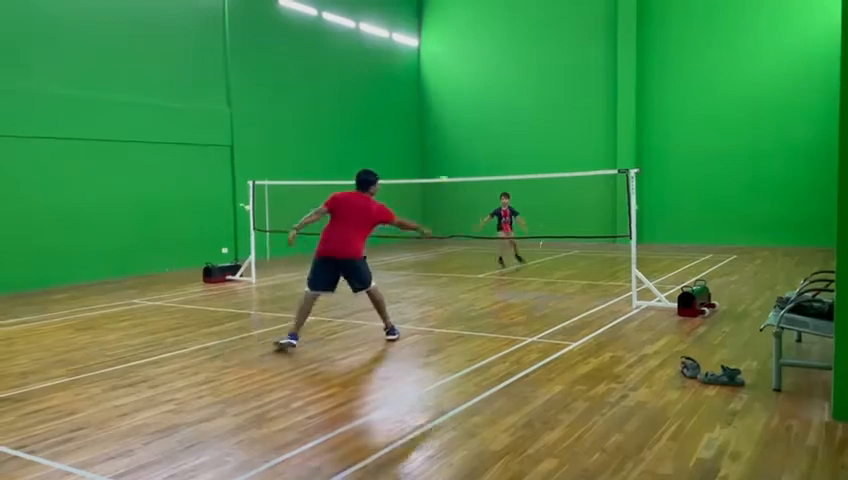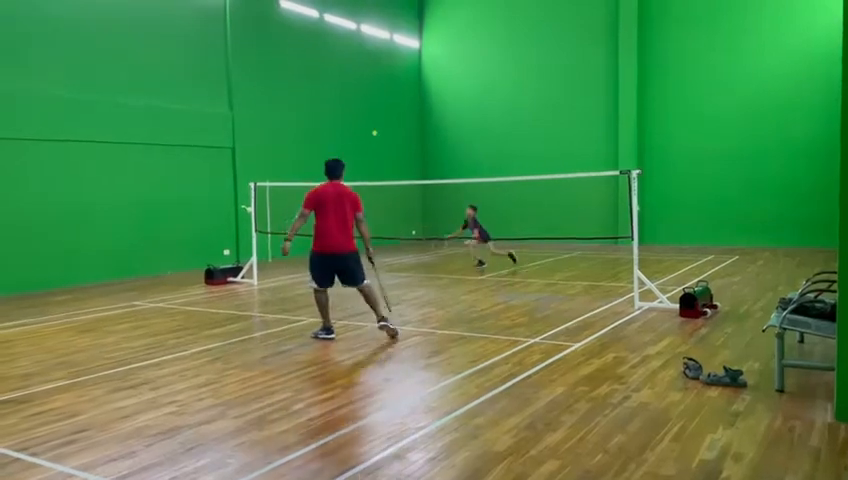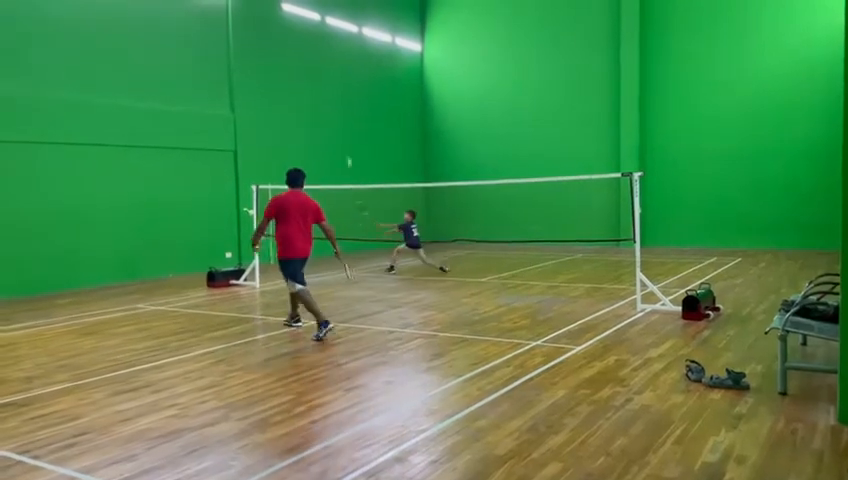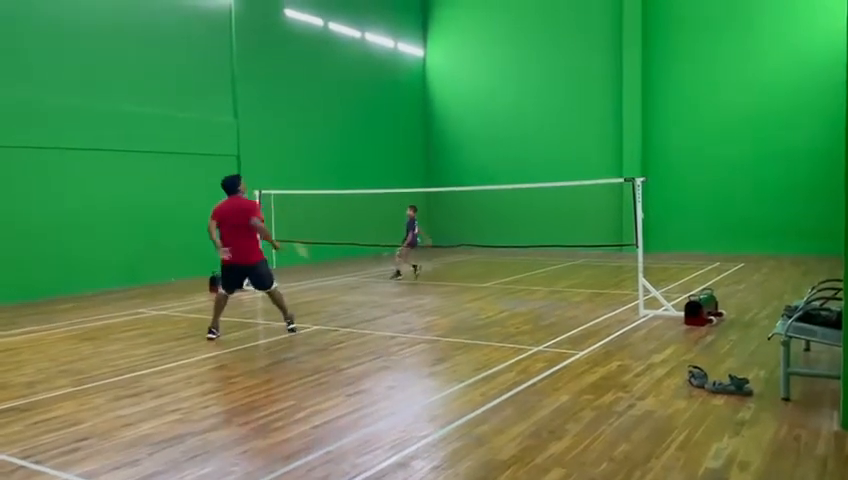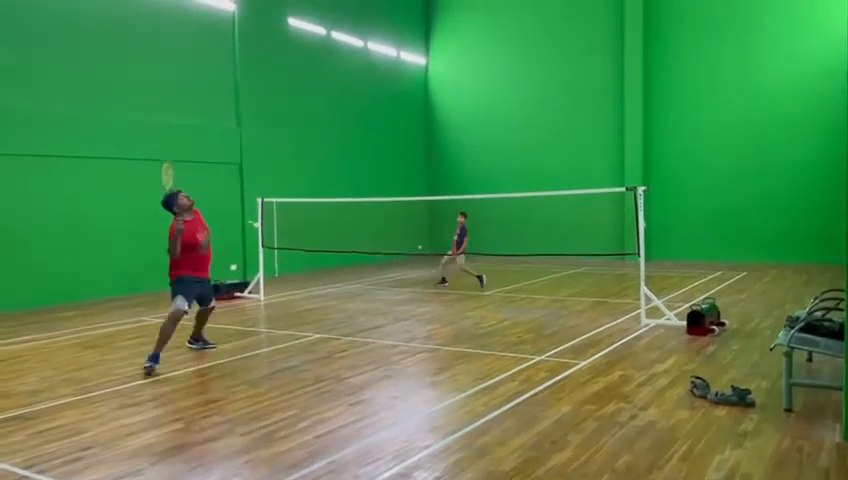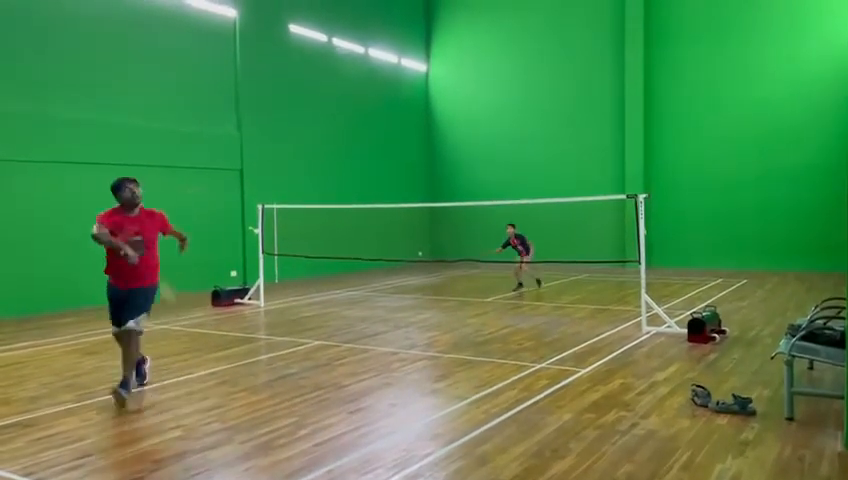
dt=0.5s
person 1, frame 1
left shoulder: (338, 197)
right shoulder: (377, 209)
left elbow: (317, 213)
right elbow: (400, 223)
left wrist: (296, 228)
right wrist: (420, 229)
left hip: (325, 253)
right hip: (352, 256)
left knee: (311, 294)
right knee: (371, 290)
left ankle: (293, 335)
right ankle: (390, 328)
person 1, frame 2
left shoulder: (316, 193)
right shoulder: (352, 195)
left elbow: (302, 217)
right elbow: (361, 222)
left wrist: (288, 239)
right wrist: (369, 247)
left hip: (323, 250)
right hip: (348, 249)
left knee: (319, 288)
right knee: (363, 286)
left ankle: (327, 328)
right ankle: (383, 320)
person 1, frame 3
left shoulder: (278, 200)
right shoulder: (312, 204)
left elbow: (262, 226)
right elbow: (326, 228)
left wrist: (254, 243)
right wrist: (336, 247)
left hip: (288, 252)
right hip: (304, 251)
left knee: (300, 288)
right knee: (295, 283)
left ankle: (323, 322)
right ankle: (294, 316)
person 1, frame 4
left shoulder: (219, 208)
right shoulder: (249, 204)
left elbow: (212, 229)
right elbow: (257, 225)
left wrist: (220, 247)
right wrist: (272, 242)
left hip: (230, 259)
right hip: (252, 257)
left knee: (224, 291)
right knee: (271, 288)
left ankle: (213, 328)
right ankle: (290, 320)
person 1, frame 5
left shoulder: (196, 216)
right shoulder: (177, 227)
right elbow: (174, 255)
right wrist: (177, 235)
left hip: (201, 275)
right hip: (185, 276)
left knee: (208, 306)
right knee: (177, 312)
left ankle: (196, 338)
right ankle: (154, 356)
person 1, frame 6
left shoulder: (155, 217)
right shoulder: (108, 217)
left elbow: (170, 230)
right elbow: (97, 234)
left wrist: (183, 238)
right wrist: (121, 246)
left hip: (144, 285)
right hip: (118, 284)
left knee: (132, 330)
right knee: (122, 334)
left ankle: (126, 384)
right ankle: (140, 361)
